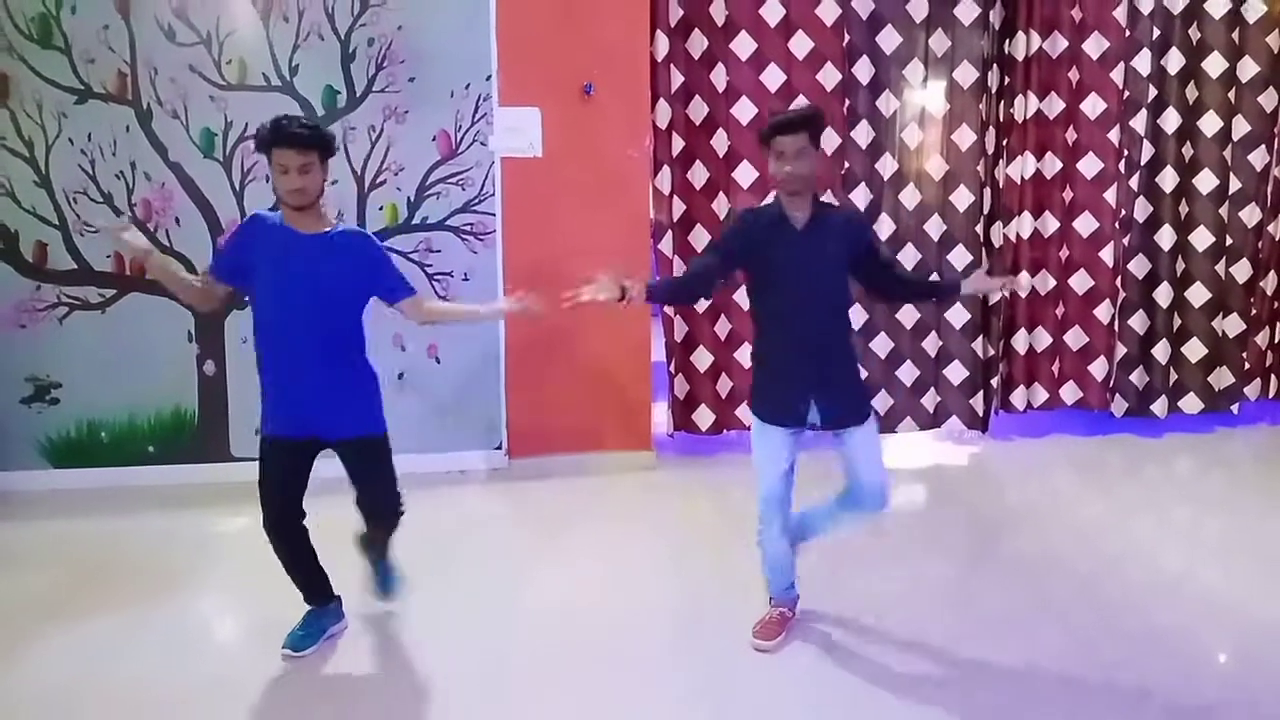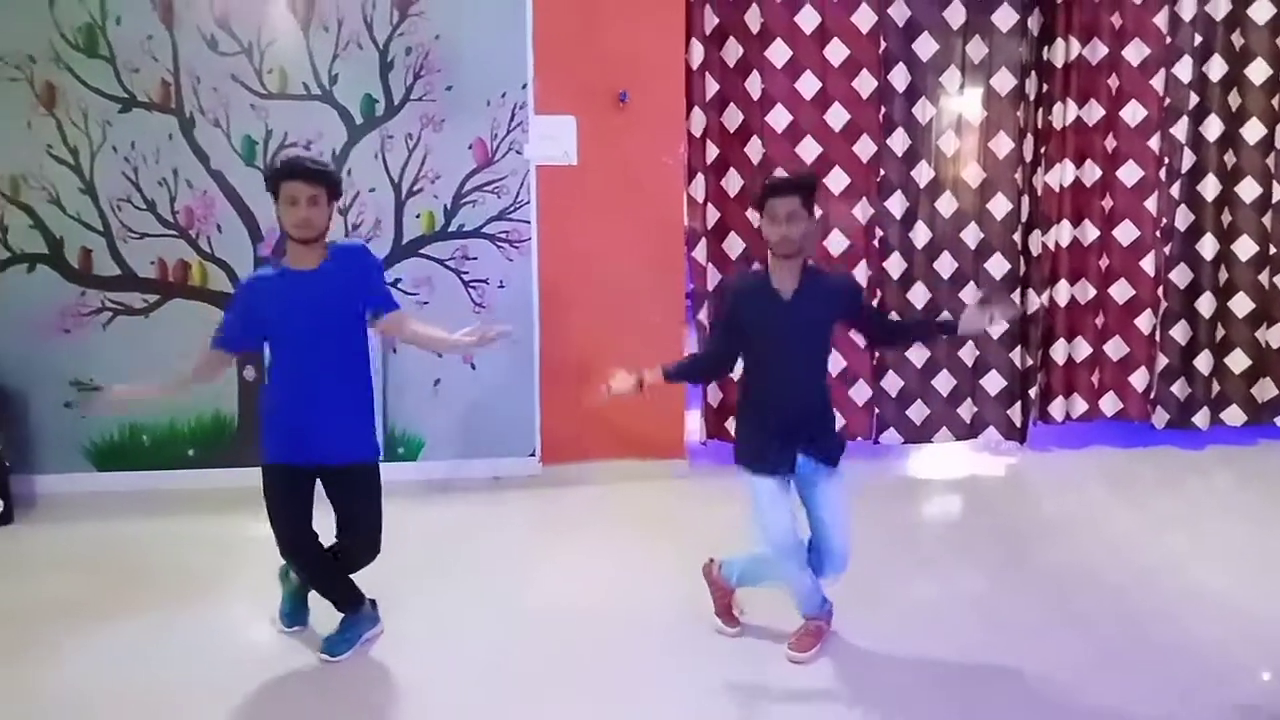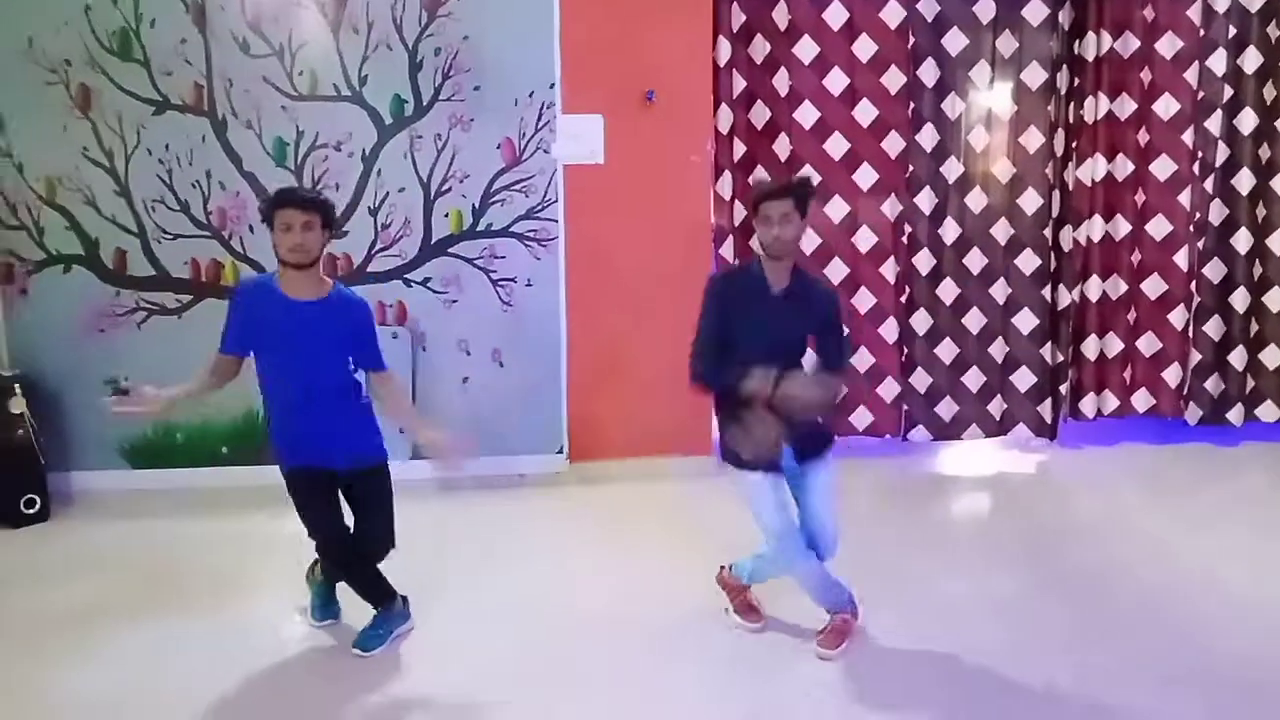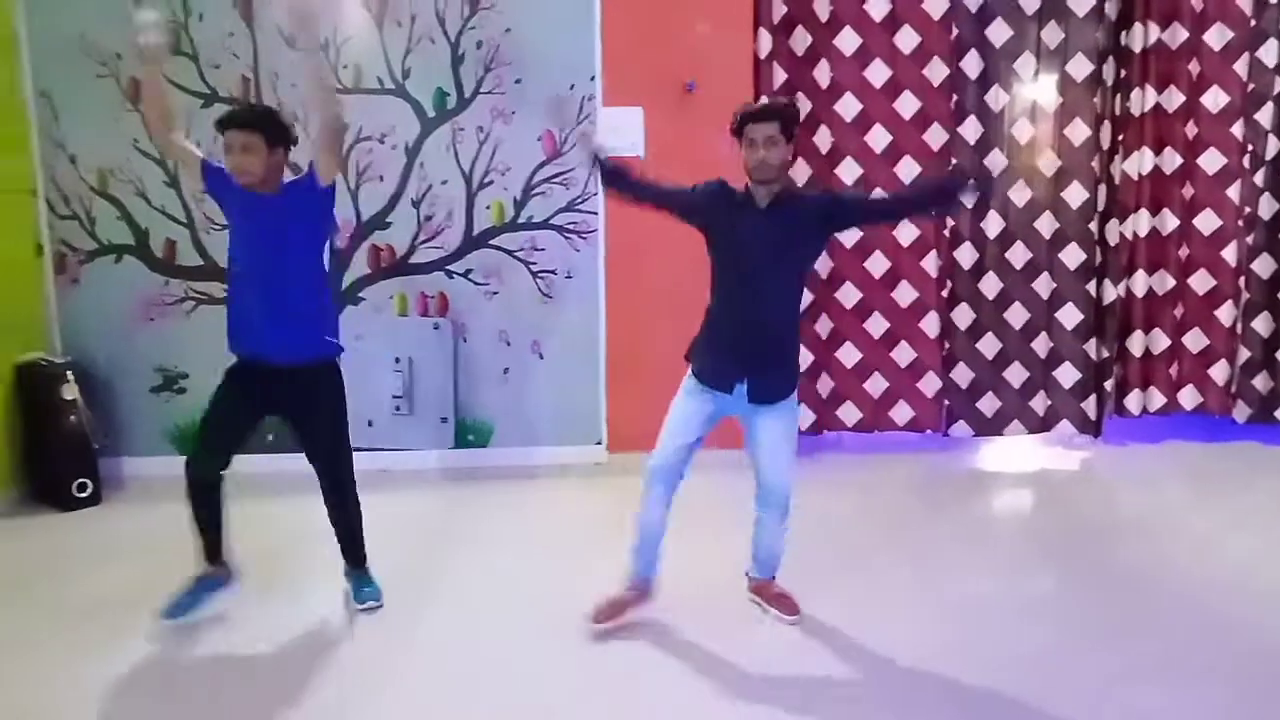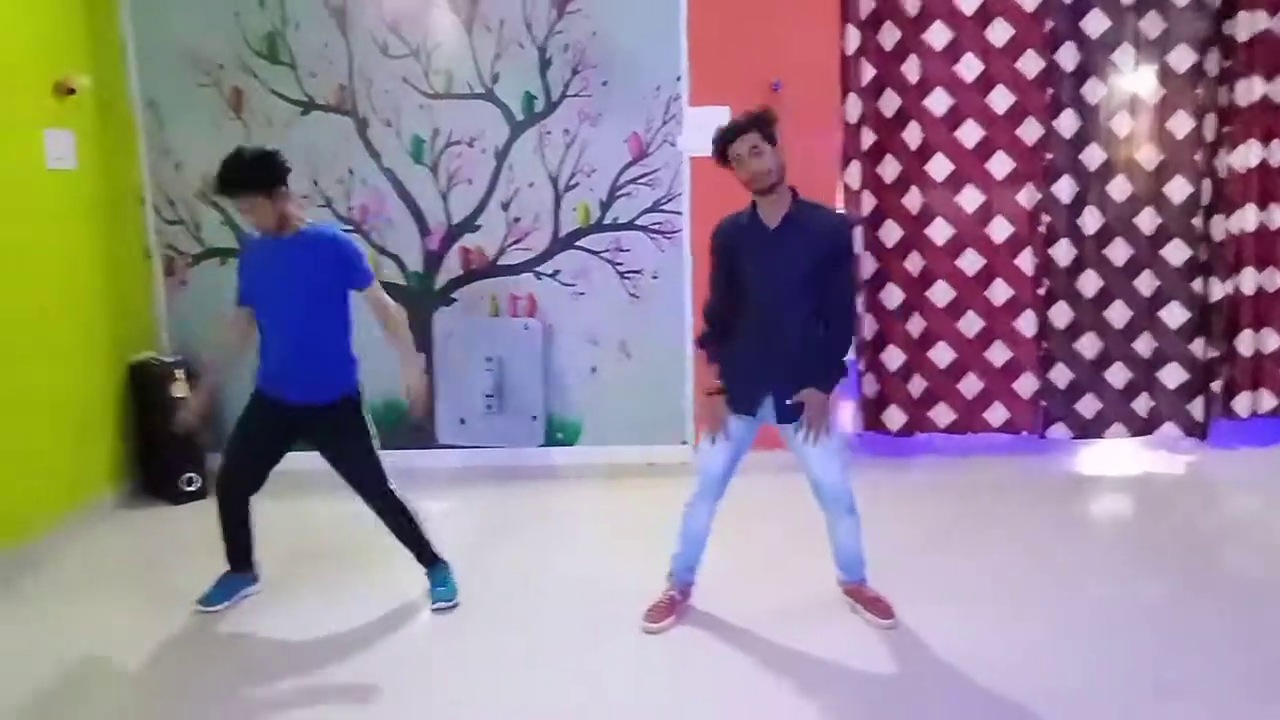
dt=0.3s
person 1, frame 1
left shoulder: (359, 247)
right shoulder: (253, 234)
left elbow: (418, 308)
right elbow: (206, 298)
left wrist: (494, 311)
right wrist: (152, 262)
left hip: (354, 411)
right hip: (285, 415)
left knee: (384, 510)
right knee: (280, 520)
left ankle: (376, 549)
right ankle: (323, 605)
person 1, frame 2
left shoulder: (357, 262)
right shoulder: (258, 291)
left elbow: (398, 327)
right elbow: (215, 362)
left wrist: (459, 341)
right wrist: (150, 390)
left hip: (351, 440)
right hip: (285, 444)
left knee: (361, 545)
right knee: (297, 544)
left ankle: (301, 576)
right ankle: (358, 611)
person 1, frame 3
left shoulder: (352, 308)
right shoulder: (249, 297)
left elbow: (383, 385)
right elbow: (224, 368)
left wrist: (424, 431)
right wrist: (169, 396)
left hip: (358, 447)
right hip: (299, 454)
left knee: (377, 542)
right knee: (336, 543)
left ankle: (323, 574)
right ankle: (392, 606)
person 1, frame 4
left shoulder: (312, 197)
right shoulder: (231, 193)
left elbow: (331, 131)
right elbow: (164, 135)
left wrist: (313, 50)
right wrist: (153, 61)
left hip: (312, 364)
right hip: (253, 364)
left knee: (334, 472)
right knee: (202, 464)
left ankle: (357, 570)
right ankle: (214, 570)
person 1, frame 5
left shoulder: (334, 247)
right shoulder: (251, 255)
left elbow: (381, 303)
right elbow: (243, 326)
left wrist: (410, 360)
right wrist: (208, 384)
left hip: (332, 398)
right hip: (273, 398)
left knee: (375, 491)
right knee: (231, 484)
left ankle: (434, 566)
right ankle: (241, 571)
person 2, frame 1
left shoulder: (848, 226)
right shoulder: (749, 229)
left elbow: (889, 285)
right elbow: (692, 287)
left wrist: (962, 288)
right wrist: (624, 291)
left hip: (841, 384)
right hip: (777, 389)
left knee: (871, 493)
right knee: (772, 504)
left ankle: (792, 534)
right ankle: (782, 601)
person 2, frame 2
left shoulder: (835, 290)
right shoulder: (738, 294)
left elbow: (883, 332)
right elbow: (710, 364)
left wrist: (959, 326)
right wrist: (646, 378)
left hip: (818, 441)
right hip: (763, 444)
left knee: (833, 558)
right knee: (785, 548)
left ankle: (726, 574)
right ankle: (815, 614)
person 2, frame 3
left shoulder: (818, 293)
right shoulder: (725, 288)
left elbow: (835, 359)
right elbow: (702, 369)
left wrist: (818, 393)
right wrist: (765, 389)
left hip: (804, 433)
right hip: (745, 435)
left knee: (822, 543)
right knee: (789, 542)
left ankle: (737, 576)
right ankle: (839, 606)
person 2, frame 4
left shoulder: (814, 210)
right shoulder: (720, 201)
left elbow: (892, 207)
right elbow: (645, 191)
left wrist: (959, 183)
right wrist: (593, 160)
left hip: (773, 377)
right hip: (713, 367)
left knee: (776, 491)
right knee: (661, 471)
left ankle: (764, 578)
right ankle: (639, 583)
person 2, frame 5
left shoulder: (829, 229)
right shoulder: (729, 233)
left elbow: (841, 313)
right elbow: (718, 312)
left wrist: (824, 386)
right wrist: (713, 385)
left hip: (803, 384)
right hip: (740, 383)
left knee: (835, 493)
right knee: (708, 488)
left ankle: (854, 582)
right ankle: (679, 586)
